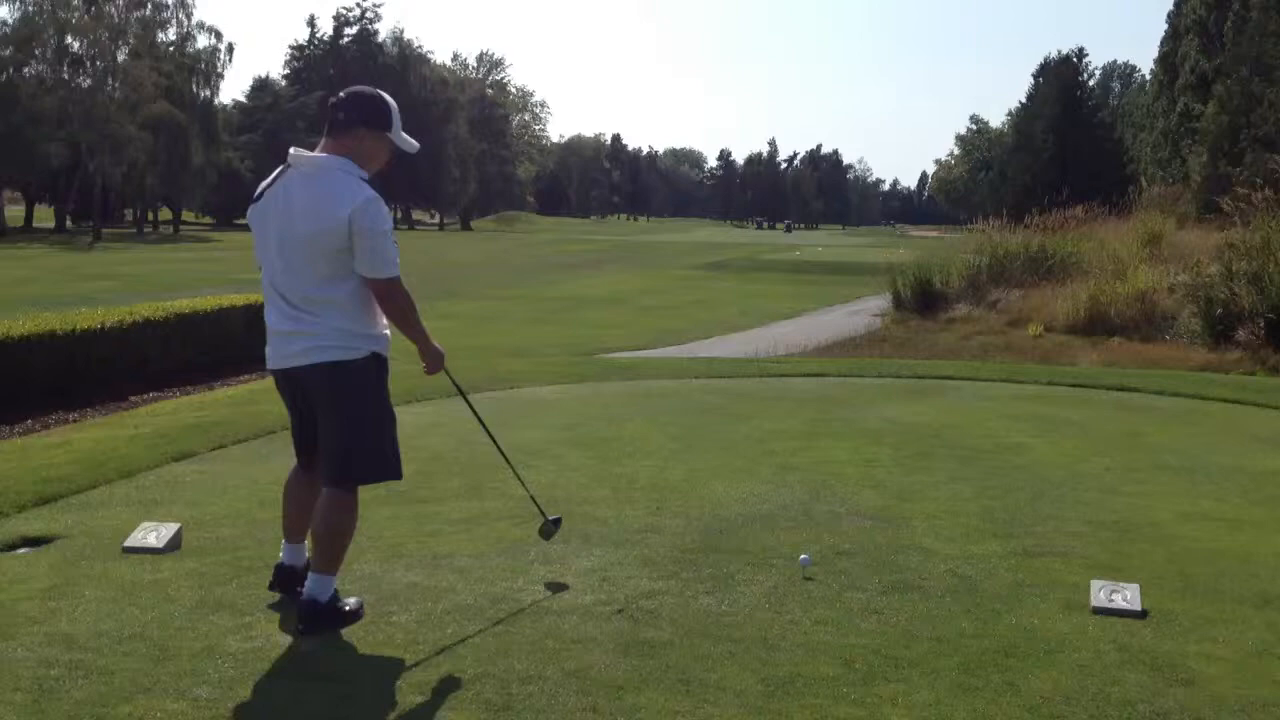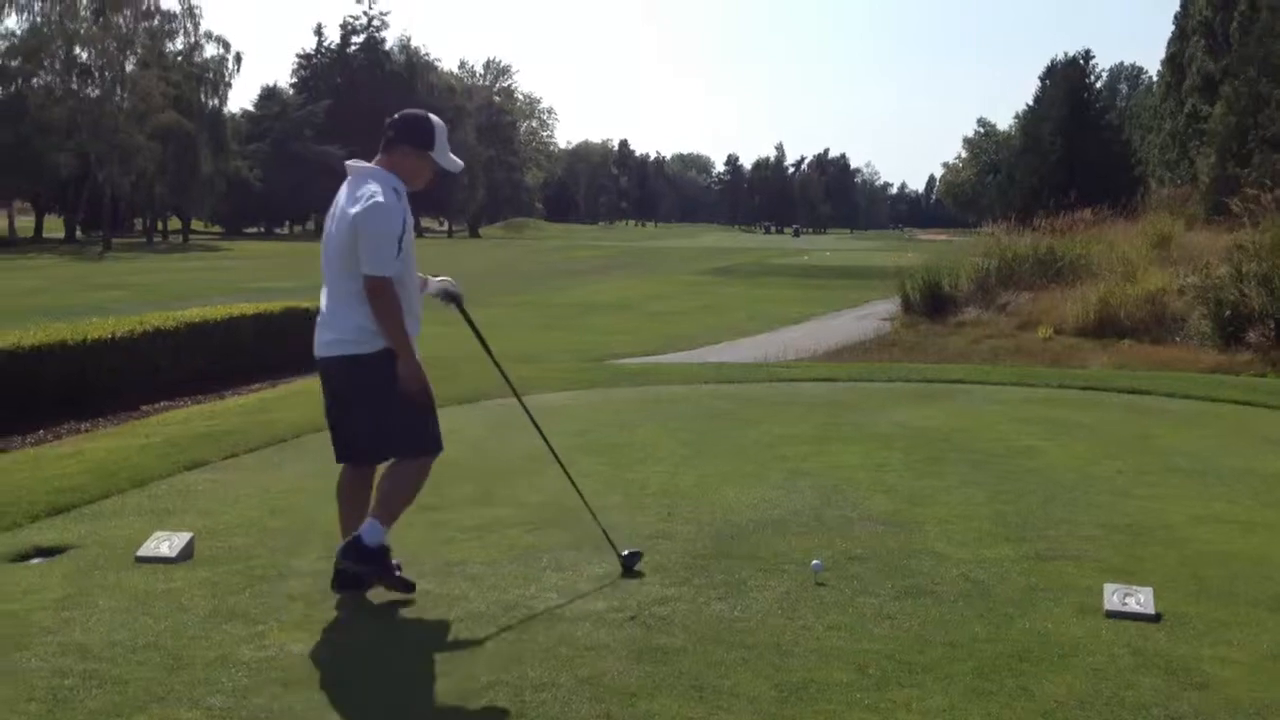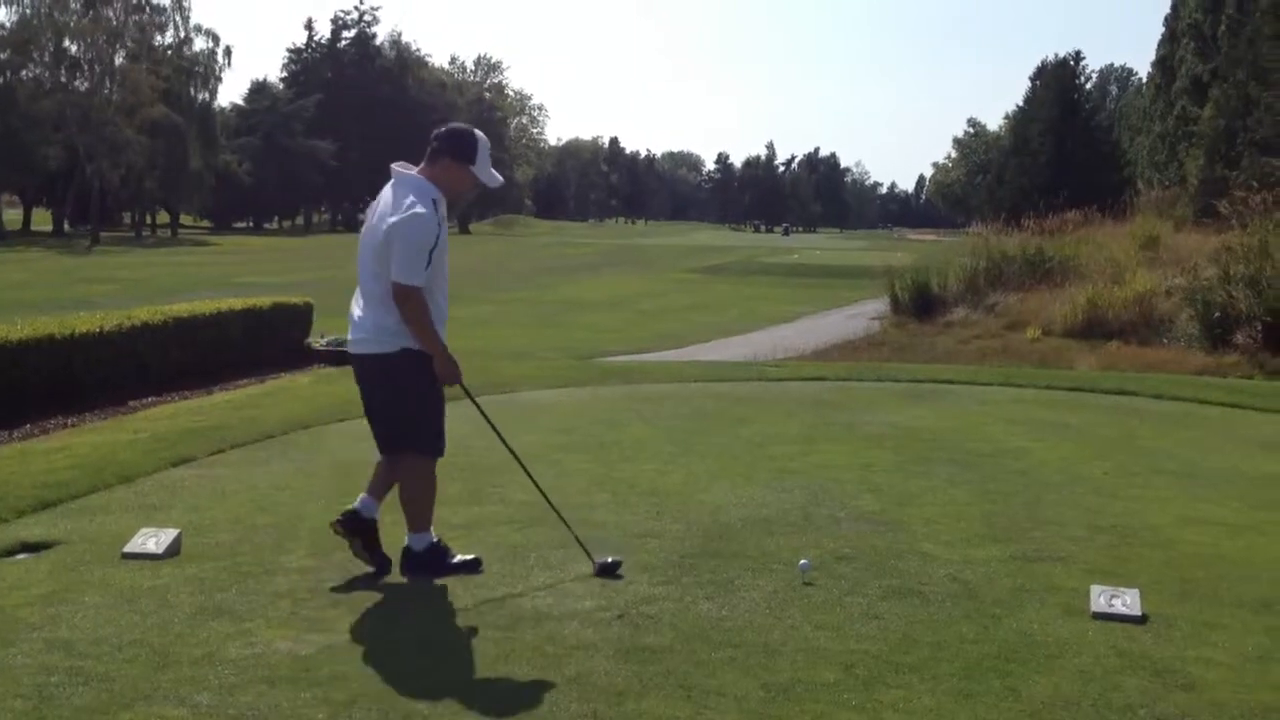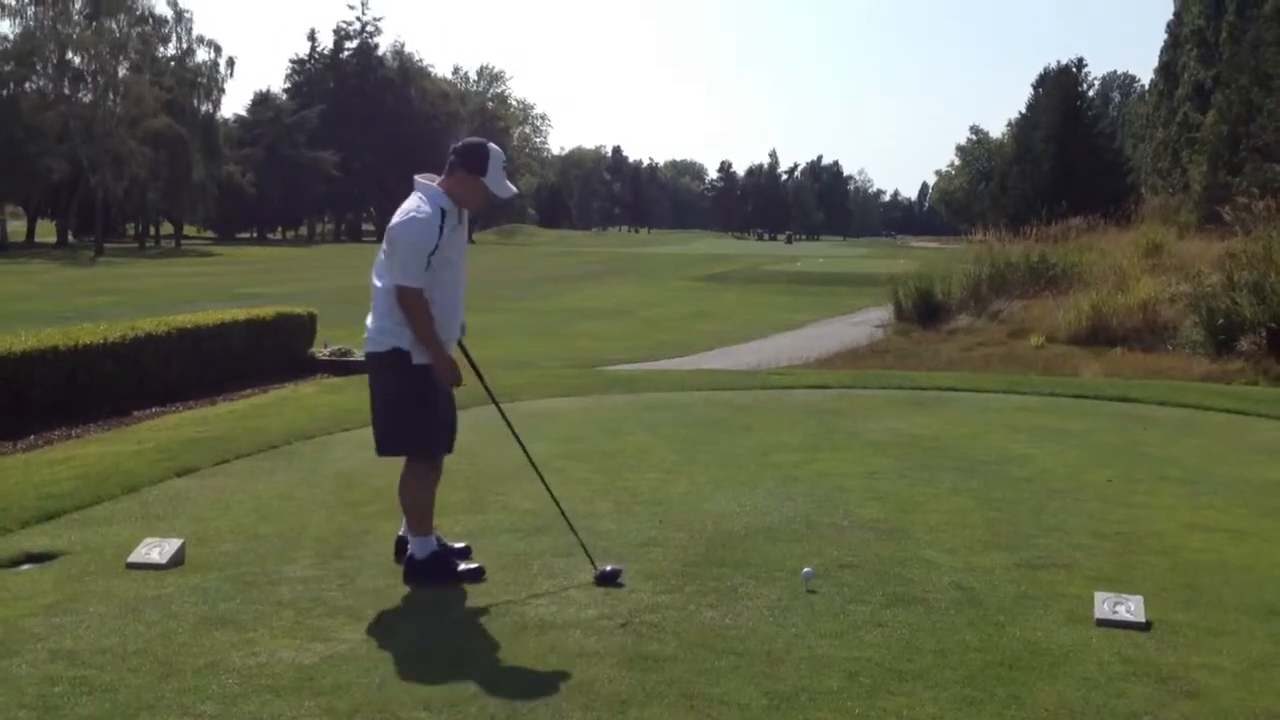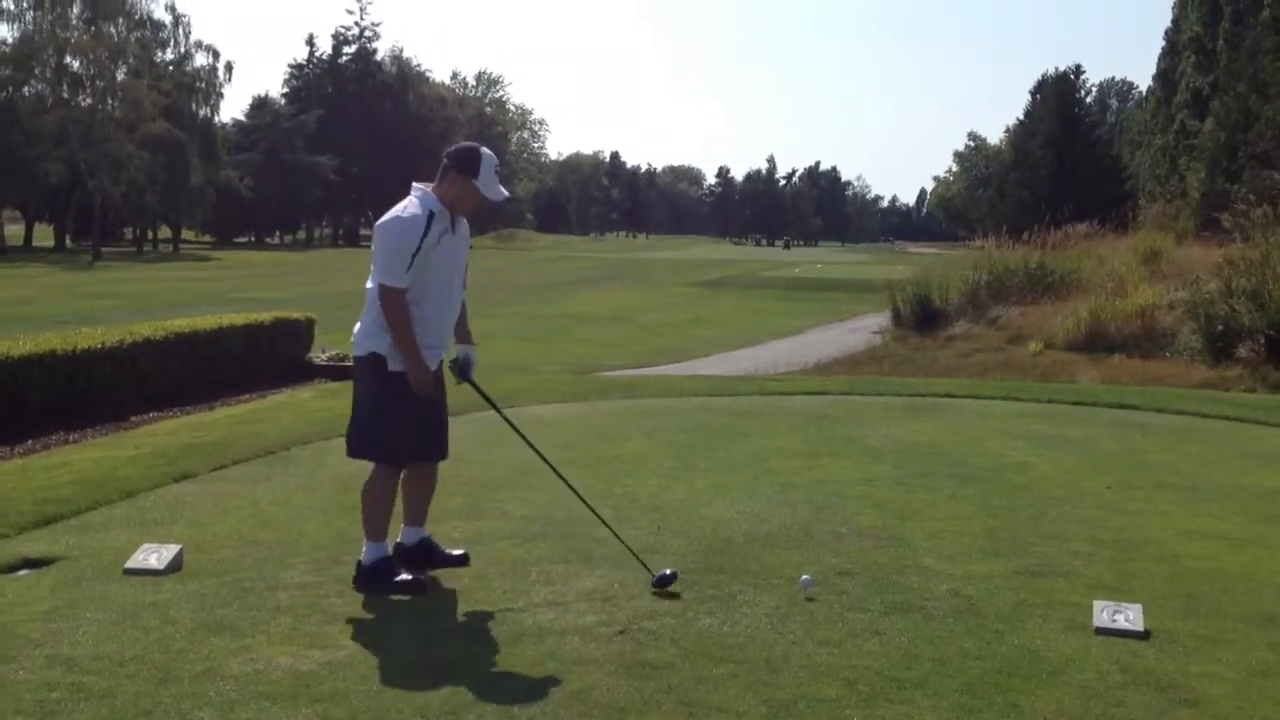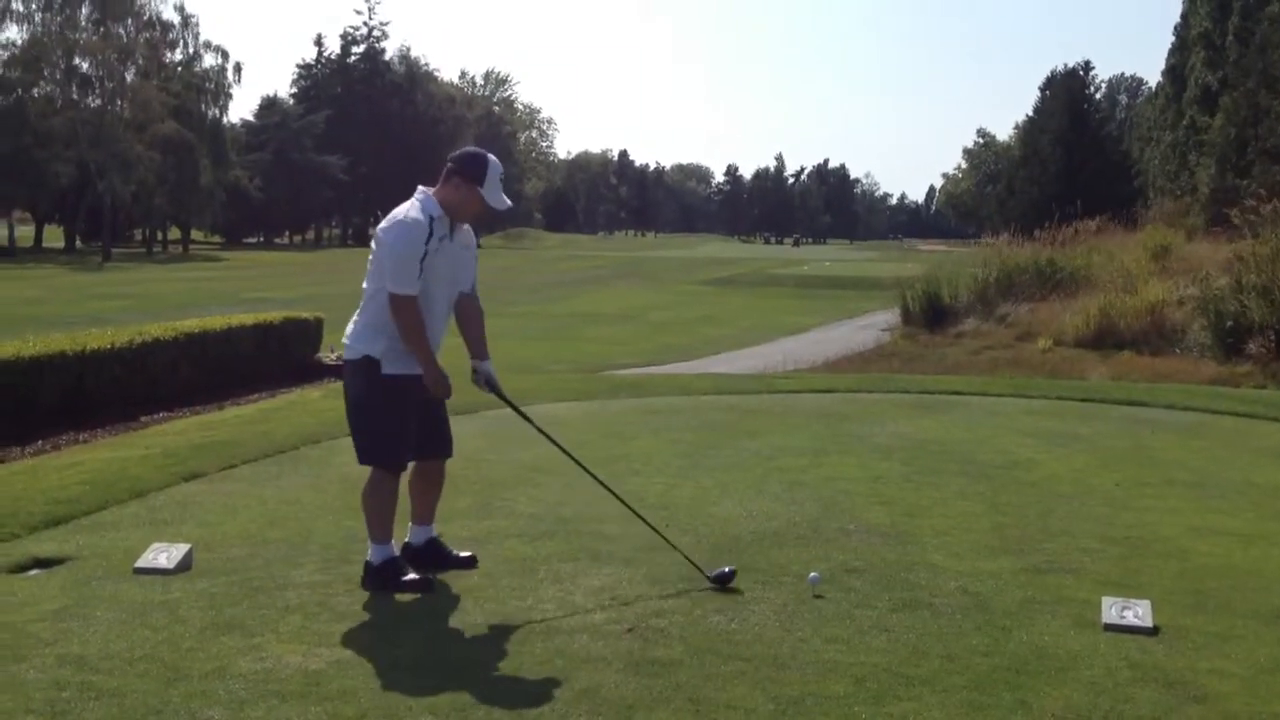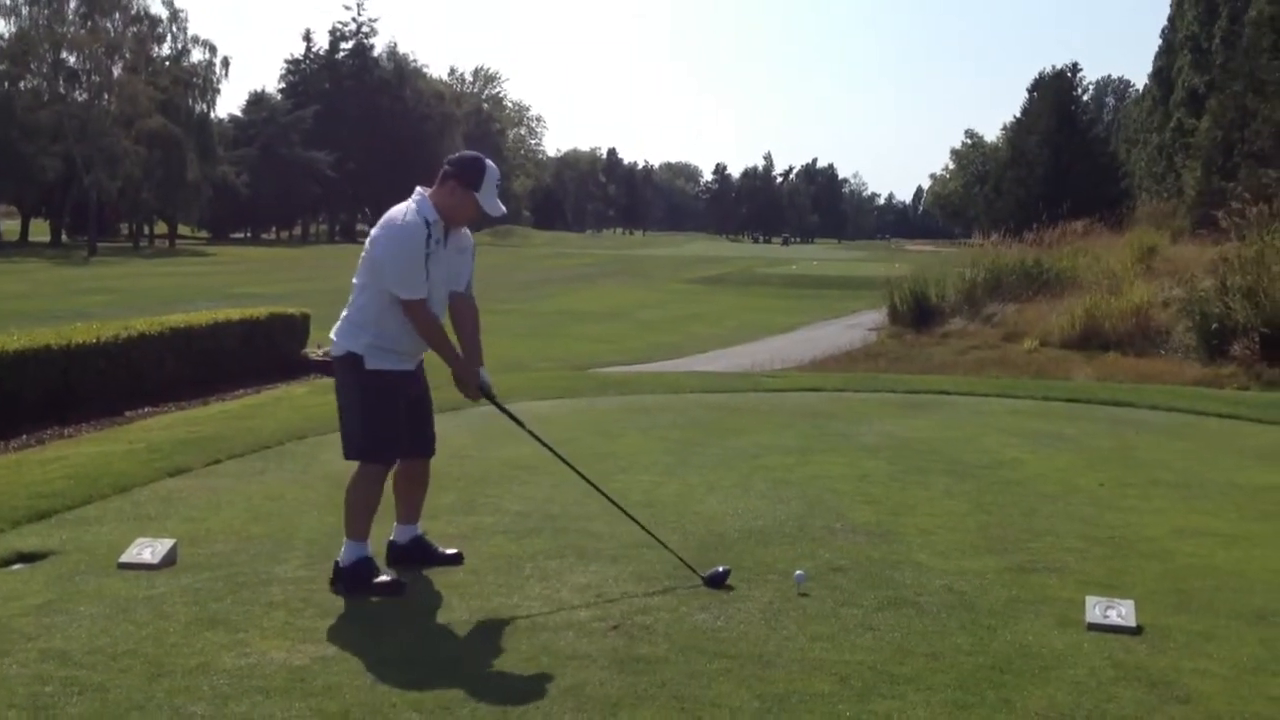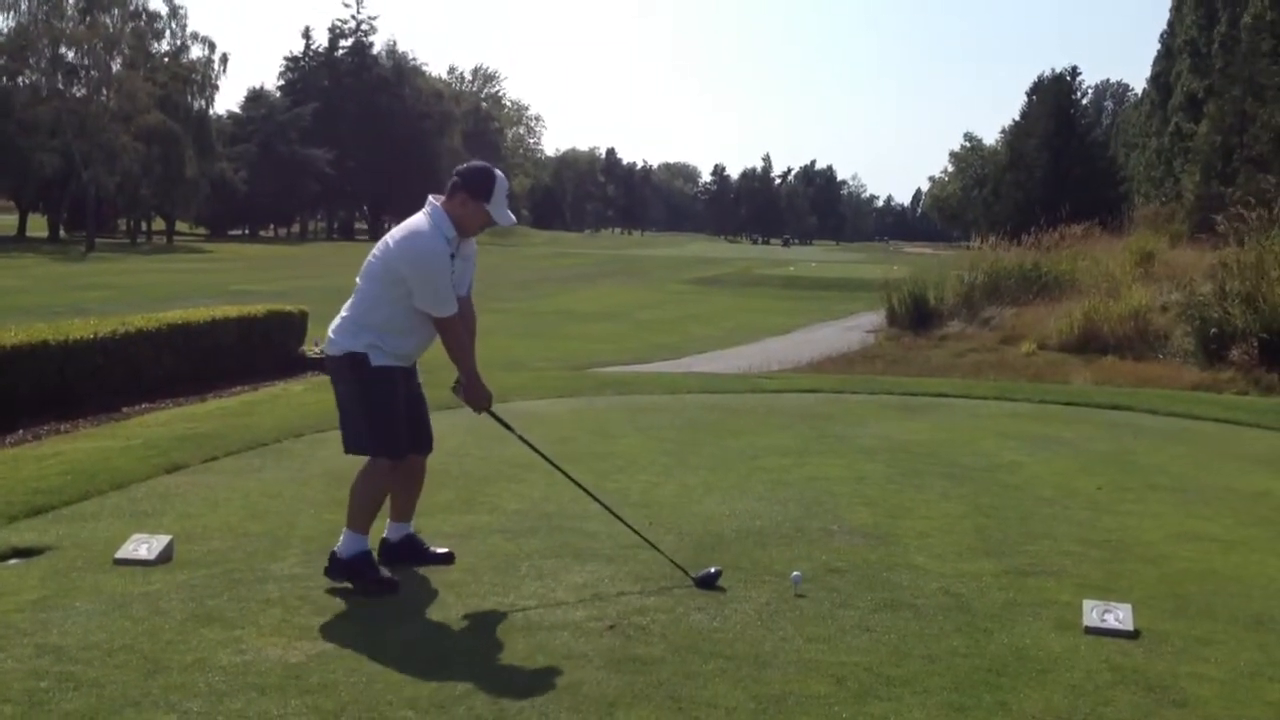
dt=0.5s
person 1, frame 1
left shoulder: (271, 187)
right shoulder: (360, 202)
right elbow: (386, 291)
right wrist: (425, 345)
left hip: (287, 354)
right hip: (346, 356)
left knee: (309, 462)
right knee: (342, 478)
left ankle: (291, 562)
right ankle: (317, 597)
person 1, frame 2
left shoulder: (355, 190)
right shoulder: (383, 205)
right elbow: (379, 290)
left wrist: (426, 283)
right wrist: (407, 357)
left hip: (336, 348)
right hip: (372, 352)
left knee: (359, 458)
right knee: (418, 449)
left ankle: (354, 561)
right ankle: (367, 541)
person 1, frame 3
left shoulder: (404, 193)
right shoulder: (418, 215)
right elbow: (408, 296)
right wrist: (441, 356)
left hip: (379, 343)
right hip: (399, 349)
left knee: (408, 445)
right knee: (420, 450)
left ankle: (363, 515)
right ankle: (420, 548)
person 1, frame 4
left shoulder: (452, 212)
right shoulder: (421, 220)
right elbow: (409, 297)
left wrist: (454, 324)
right wrist: (442, 357)
left hip: (424, 352)
right hip: (403, 352)
left knee: (433, 452)
right knee: (421, 454)
left ankle: (416, 537)
right ankle: (422, 556)
person 1, frame 5
left shoulder: (458, 225)
right shoulder: (406, 223)
right elbow: (391, 298)
left wrist: (463, 344)
right wrist: (413, 363)
left hip: (427, 361)
right hip: (389, 361)
left knee: (426, 457)
right knee: (390, 461)
left ankle: (414, 542)
right ankle: (373, 561)
person 1, frame 6
left shoulder: (461, 234)
right shoulder: (408, 227)
left elbow: (466, 301)
right elbow: (404, 306)
left wrist: (481, 361)
right wrist: (432, 369)
left hip: (417, 364)
right hip: (379, 361)
left knee: (434, 455)
right knee: (388, 464)
left ankle: (421, 543)
right ankle: (381, 562)
person 1, frame 7
left shoulder: (458, 236)
right shoulder: (405, 229)
left elbow: (462, 303)
right elbow: (418, 311)
left wrist: (474, 367)
right wrist: (458, 367)
left hip: (403, 358)
right hip: (366, 355)
left knee: (418, 454)
right knee: (377, 459)
left ankle: (406, 541)
right ankle: (352, 562)
person 1, frame 8
left shoulder: (459, 240)
right shoulder: (425, 244)
left elbow: (464, 310)
right elbow: (447, 325)
left wrist: (468, 377)
right wrist: (473, 381)
left hip: (394, 356)
right hip: (361, 354)
left knee: (416, 449)
right knee: (387, 454)
left ankle: (398, 539)
right ankle: (350, 554)
